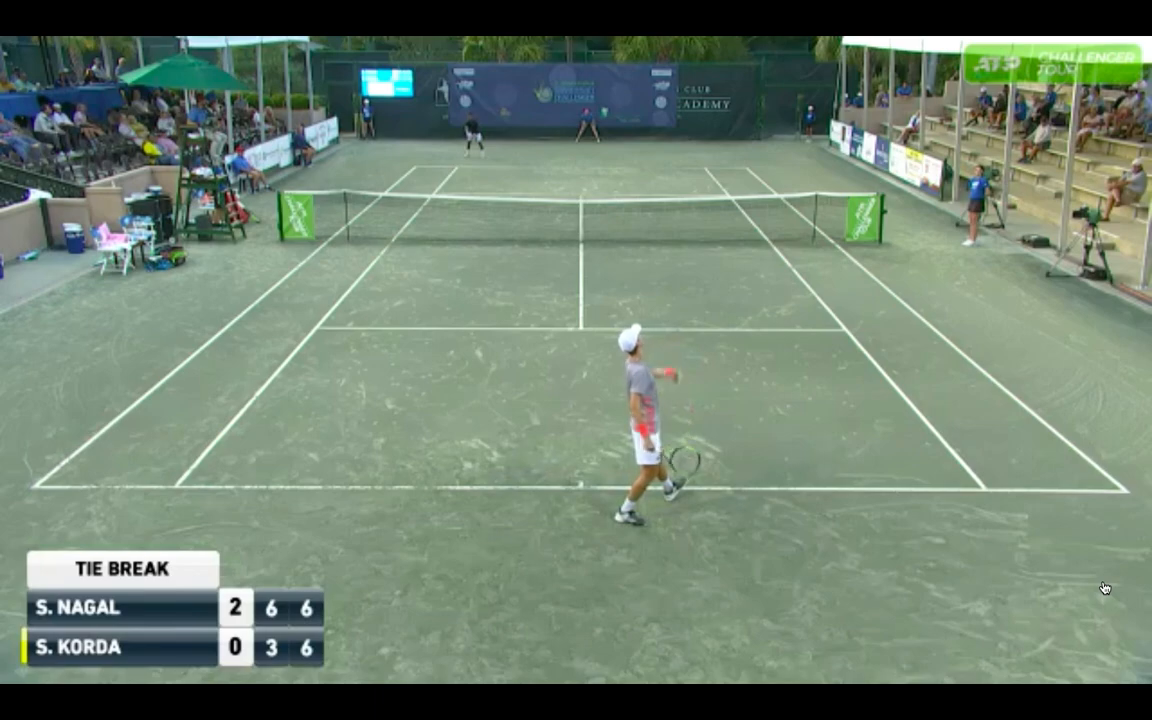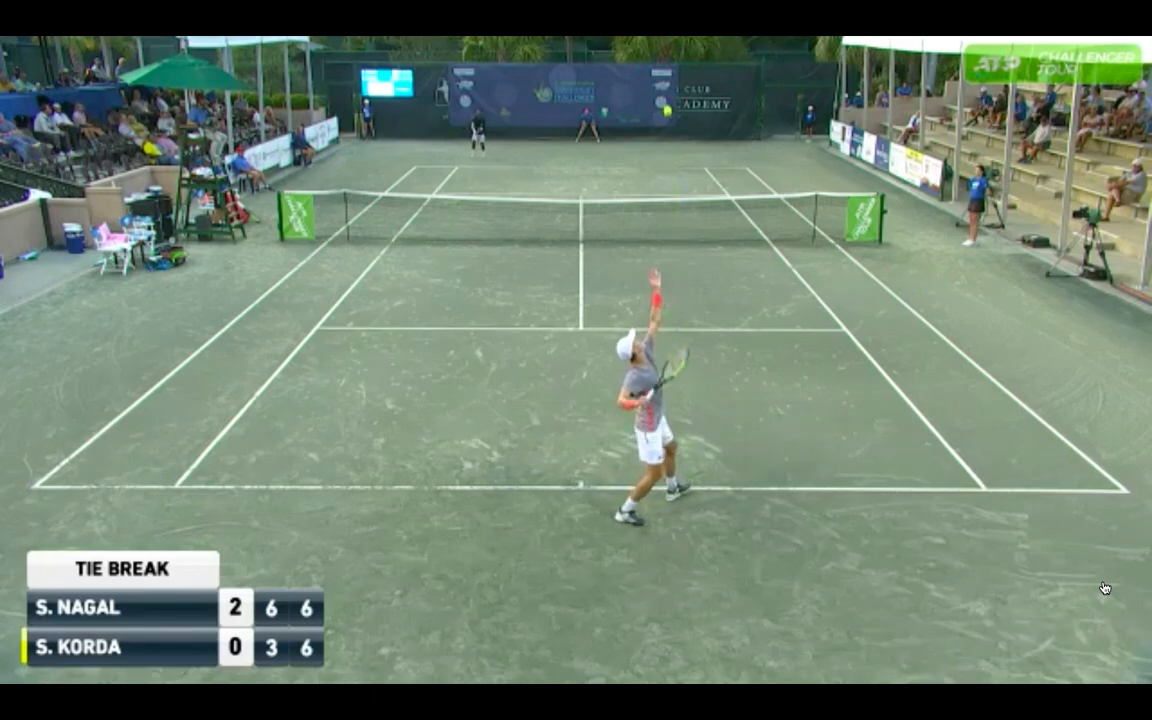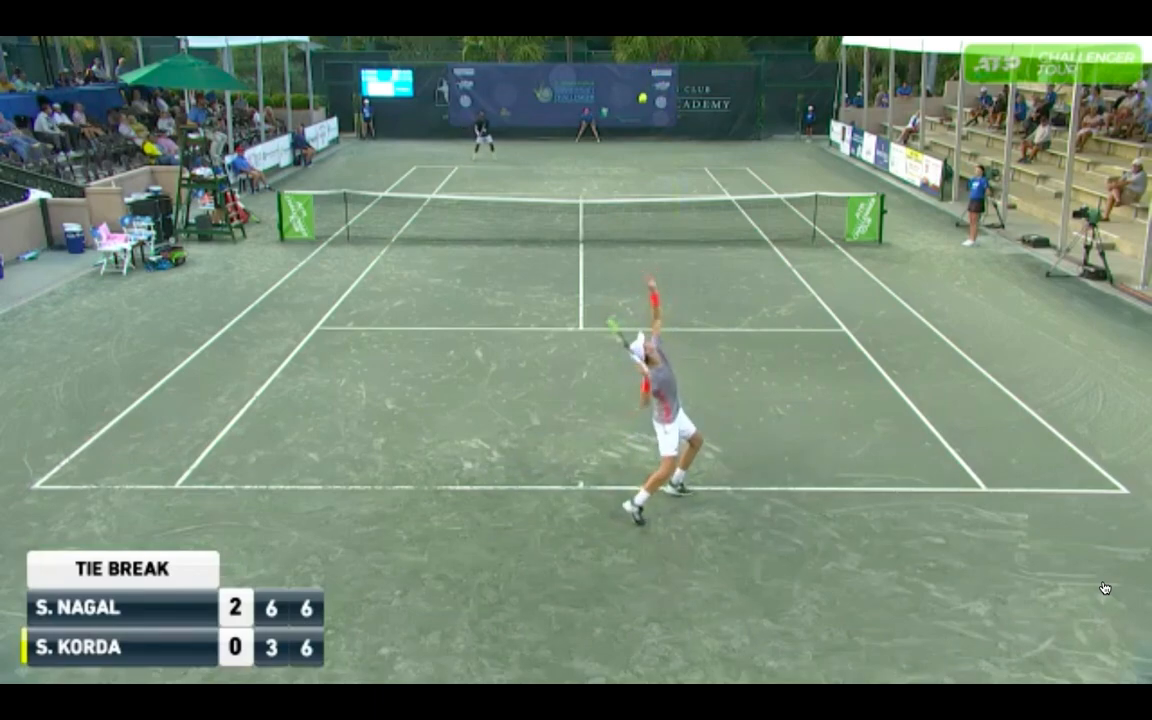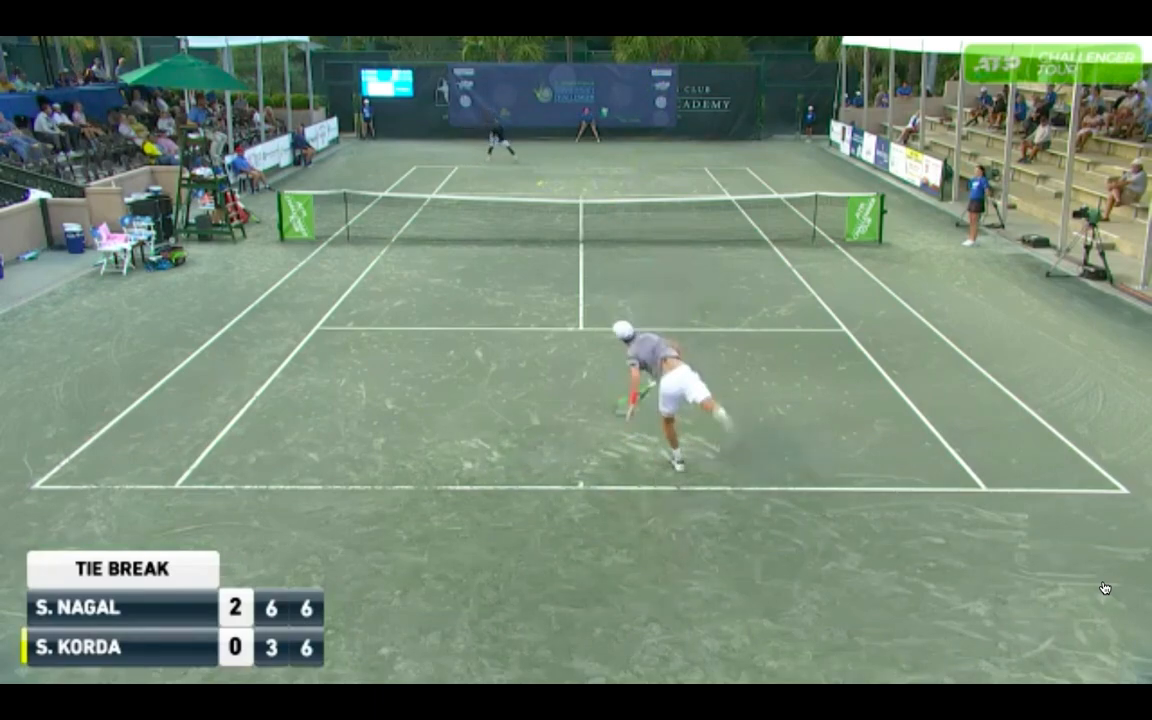
dt=0.5s
person 1, frame 1
left shoulder: (633, 364)
right shoulder: (639, 372)
left elbow: (651, 373)
right elbow: (634, 407)
left wrist: (668, 372)
right wrist: (646, 437)
left hip: (648, 424)
right hip: (645, 428)
left knee: (657, 457)
right knee: (648, 473)
left ankle: (669, 488)
right ankle: (625, 511)
person 1, frame 2
left shoulder: (646, 352)
right shoulder: (634, 376)
left elbow: (655, 321)
right elbow: (620, 401)
left wrist: (656, 291)
right wrist: (636, 403)
left hip: (658, 420)
right hip: (648, 427)
left knee: (671, 449)
right knee: (653, 474)
left ankle: (673, 488)
right ankle: (625, 511)
person 1, frame 3
left shoulder: (656, 348)
right shoulder: (652, 375)
left elbow: (657, 320)
right elbow: (644, 401)
left wrist: (653, 292)
right wrist: (645, 377)
left hip: (676, 414)
right hip: (666, 422)
left knee: (696, 442)
right knee: (666, 468)
left ankle: (675, 484)
right ankle: (635, 503)
person 1, frame 4
left shoulder: (632, 353)
right shoulder: (648, 336)
left elbow: (635, 376)
right elbow: (676, 348)
left wrist: (631, 403)
left hip: (668, 383)
right hip: (684, 372)
left knee: (667, 421)
right knee: (709, 405)
left ankle: (678, 459)
right ankle: (721, 415)
